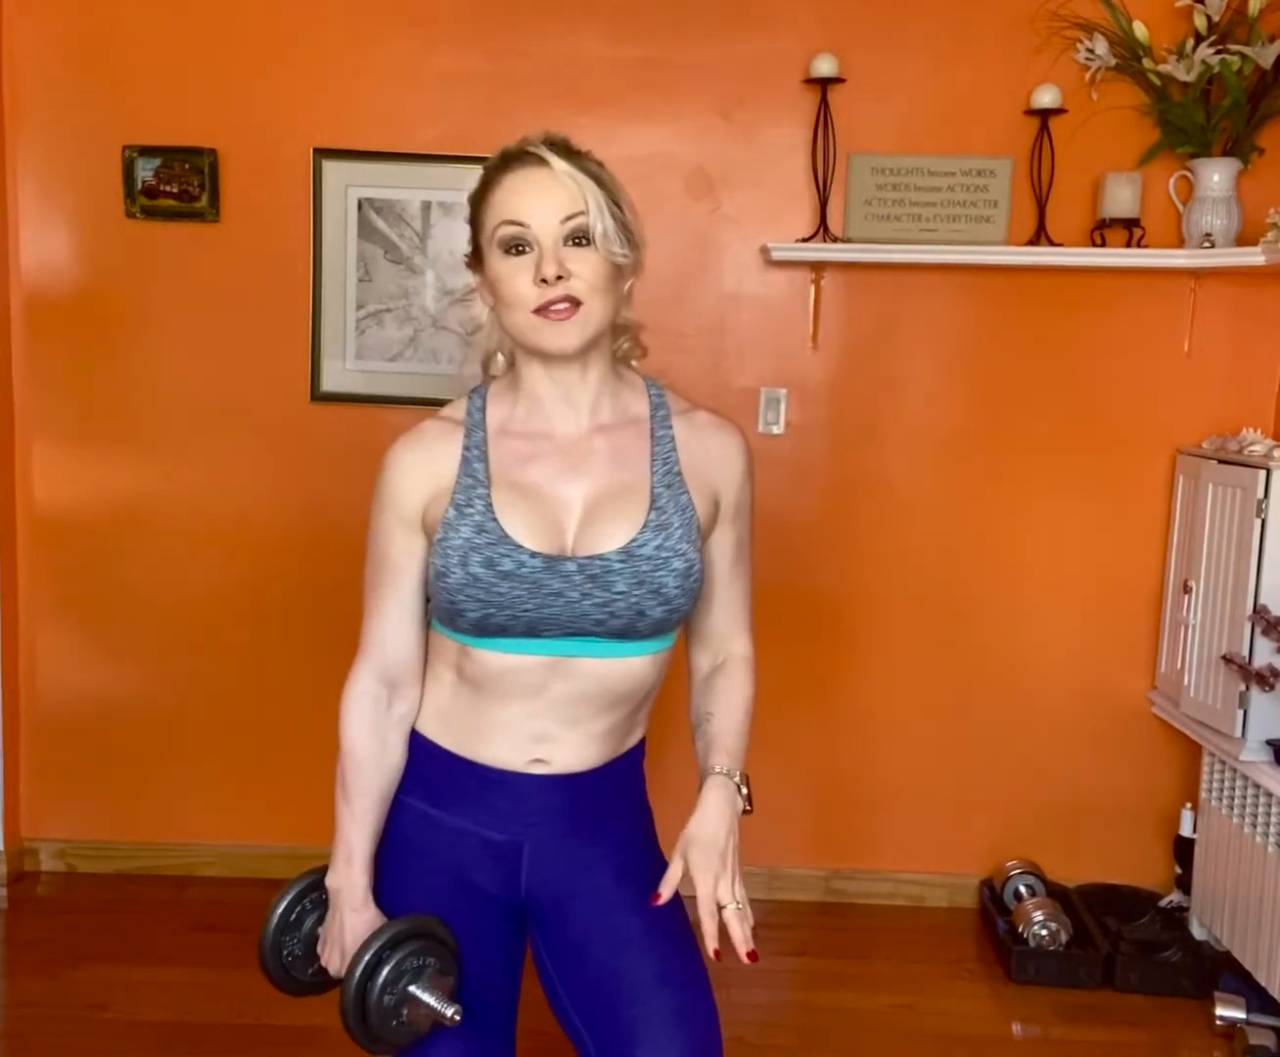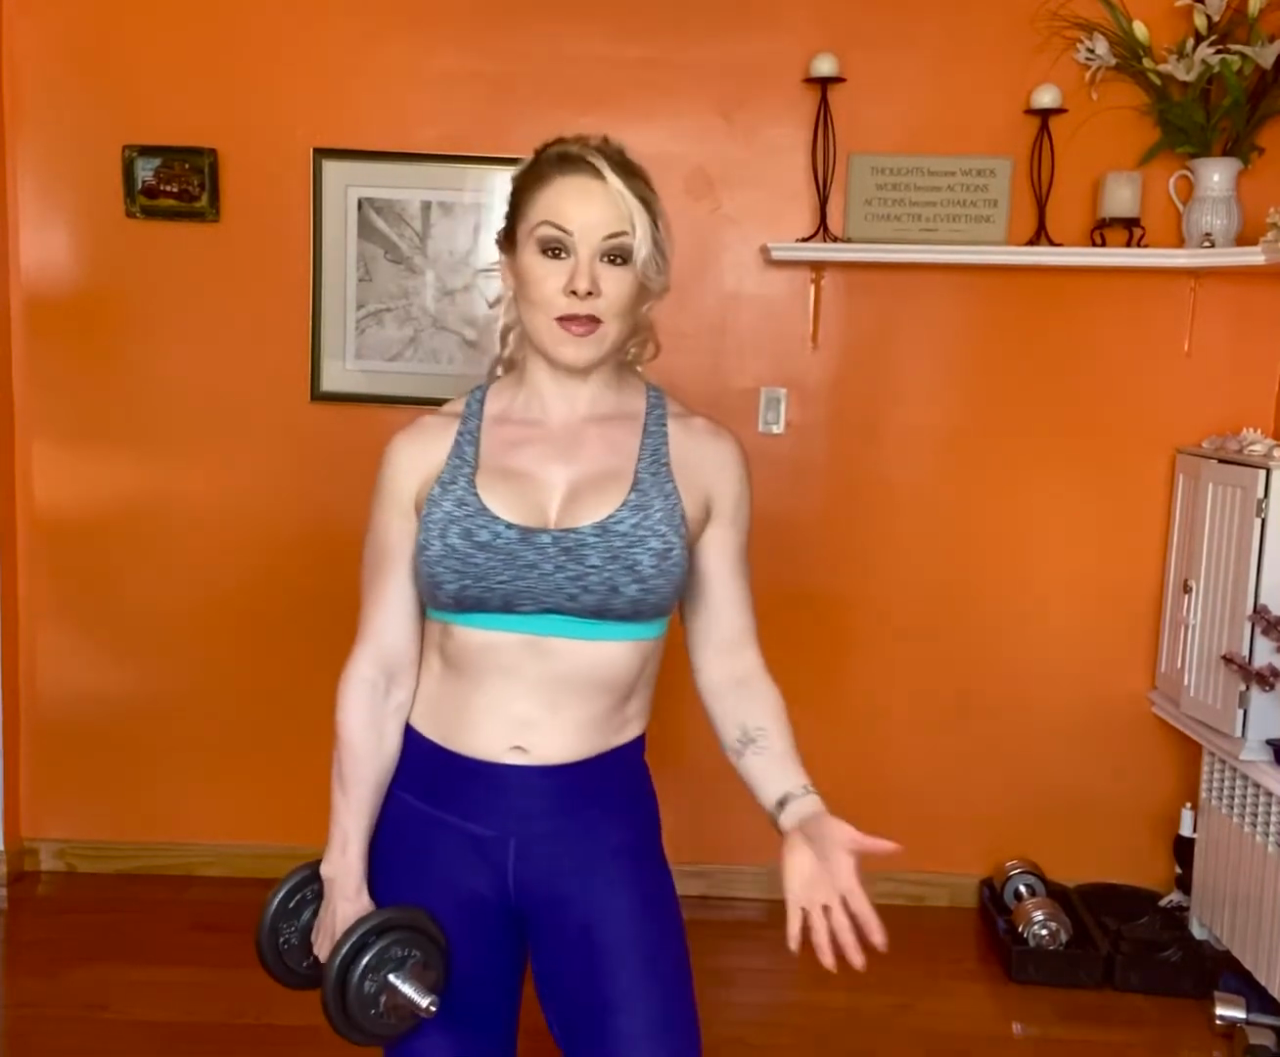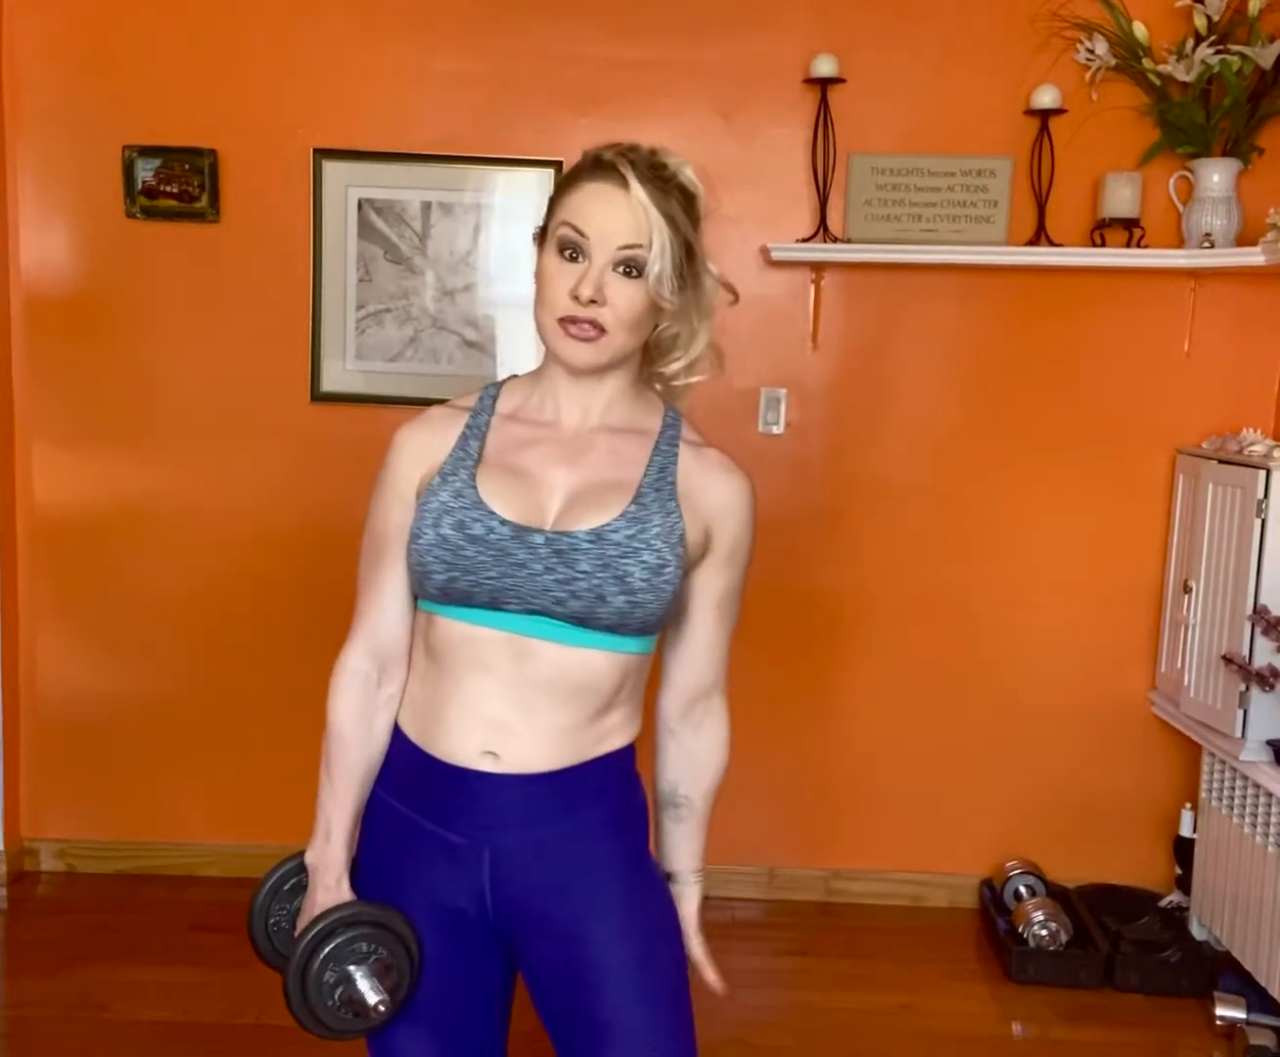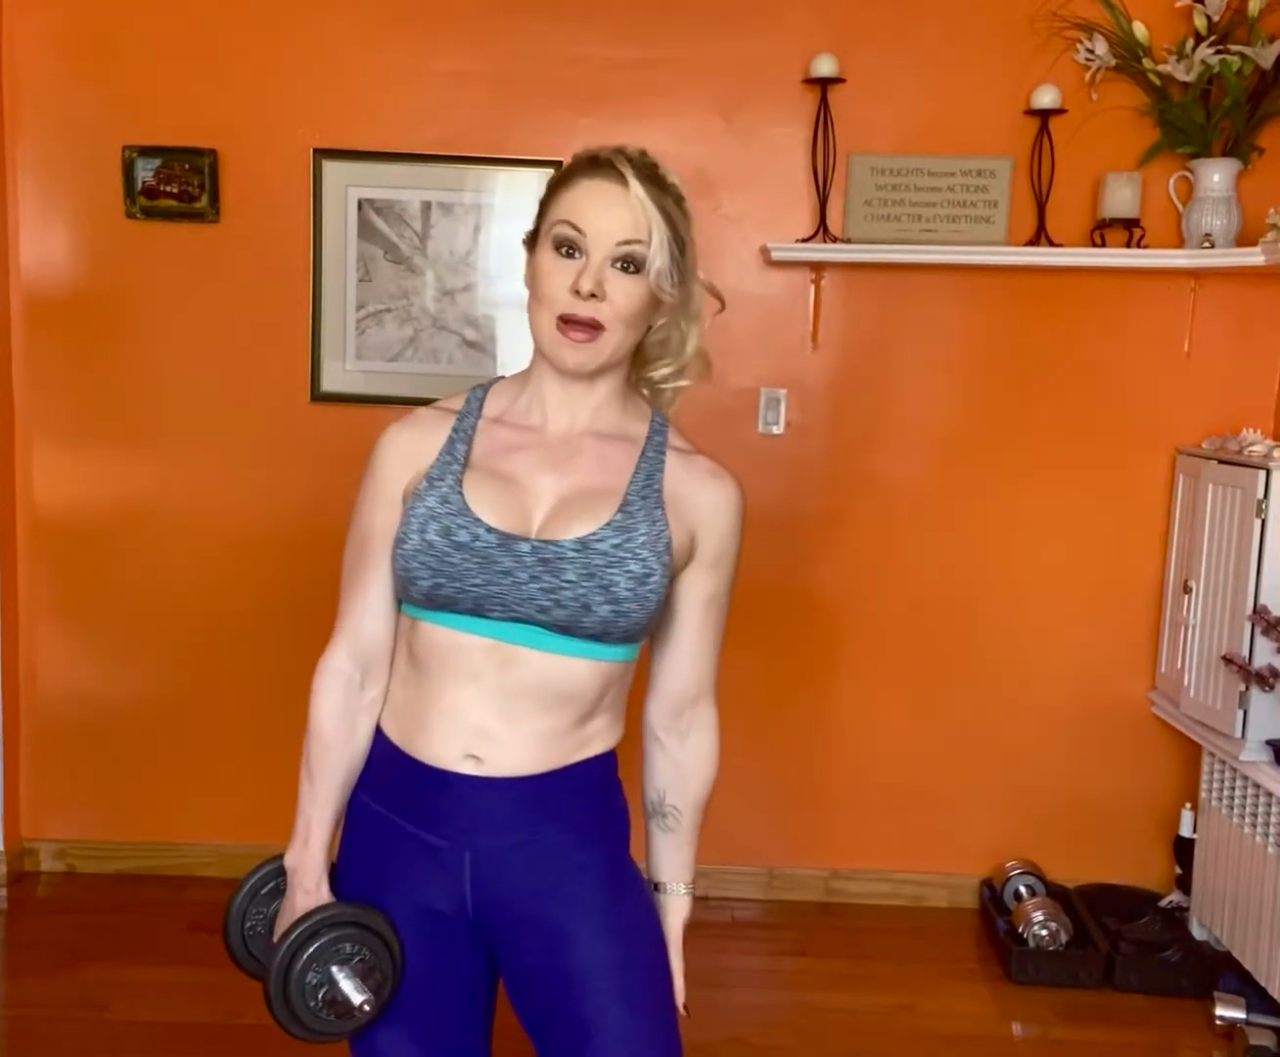
dt=0.5s
person 1, frame 1
left shoulder: (707, 449)
right shoulder: (426, 458)
left elbow: (724, 651)
right elbow: (382, 679)
left wrist: (720, 795)
right wrist: (351, 881)
left hip: (602, 825)
right hip: (438, 822)
person 1, frame 2
left shoulder: (697, 456)
right shoulder: (425, 449)
left elbow: (727, 660)
right elbow: (377, 668)
left wrist: (801, 817)
right wrist: (345, 868)
left hip: (601, 826)
right hip: (432, 821)
person 1, frame 3
left shoulder: (706, 484)
right shoulder: (431, 441)
left elbow: (694, 702)
right elbow: (370, 658)
left wrist: (681, 883)
right wrist: (328, 860)
left hip: (588, 837)
right hip: (417, 827)
person 1, frame 4
left shoulder: (695, 492)
right shoulder: (419, 443)
left elbow: (682, 712)
right elbow: (353, 664)
left wrist: (672, 896)
right wrist: (308, 863)
left hip: (570, 840)
right hip: (399, 829)
